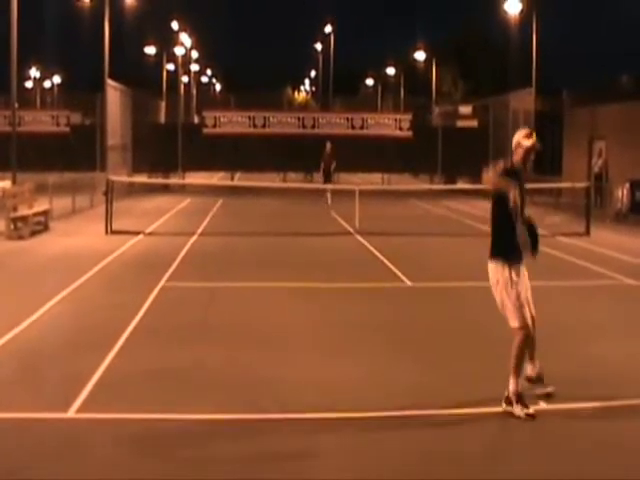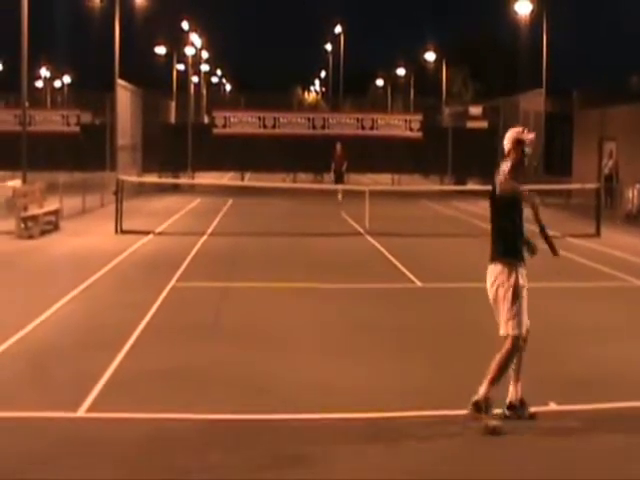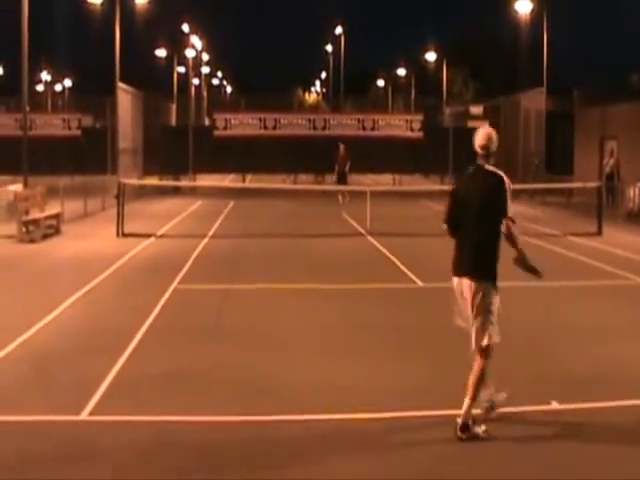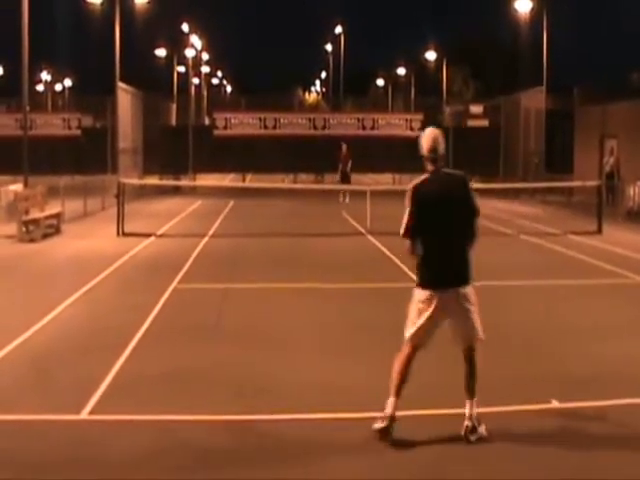
dt=0.3s
person 1, frame 1
left shoulder: (518, 181)
right shoulder: (504, 173)
right elbow: (487, 177)
left wrist: (526, 229)
right wrist: (511, 189)
left hip: (517, 260)
right hip: (503, 264)
left knee: (530, 322)
right knee: (523, 327)
left ankle: (533, 373)
right ankle: (512, 393)
person 1, frame 2
left shoulder: (513, 175)
right shoulder: (507, 169)
right elbow: (502, 186)
left wrist: (525, 240)
right wrist: (528, 197)
left hip: (513, 264)
right hip: (505, 266)
left knee: (520, 335)
right knee: (514, 339)
left ankle: (515, 399)
right ankle: (482, 398)
person 1, frame 3
left shoulder: (462, 180)
right shoulder: (498, 180)
left elbow: (450, 227)
right elbow: (507, 226)
right wrist: (520, 250)
left hip: (460, 271)
right hip: (484, 275)
left knee: (480, 339)
right knee: (485, 349)
left ankle: (486, 393)
right ankle: (466, 419)
person 1, frame 4
left shoulder: (416, 189)
right shoulder: (461, 183)
left elbow: (410, 241)
right elbow: (472, 231)
left hip: (428, 283)
right hip: (459, 281)
left knee: (408, 349)
right knee: (469, 350)
left ankle: (389, 414)
right ankle: (472, 421)
